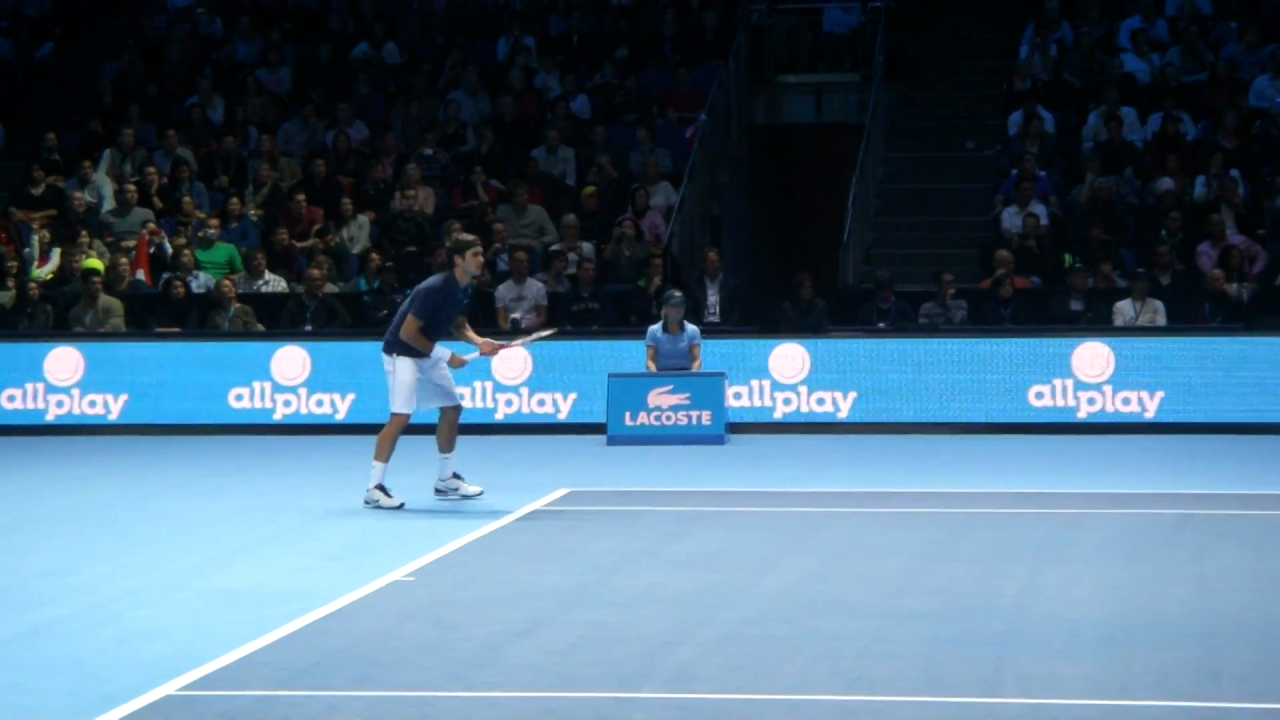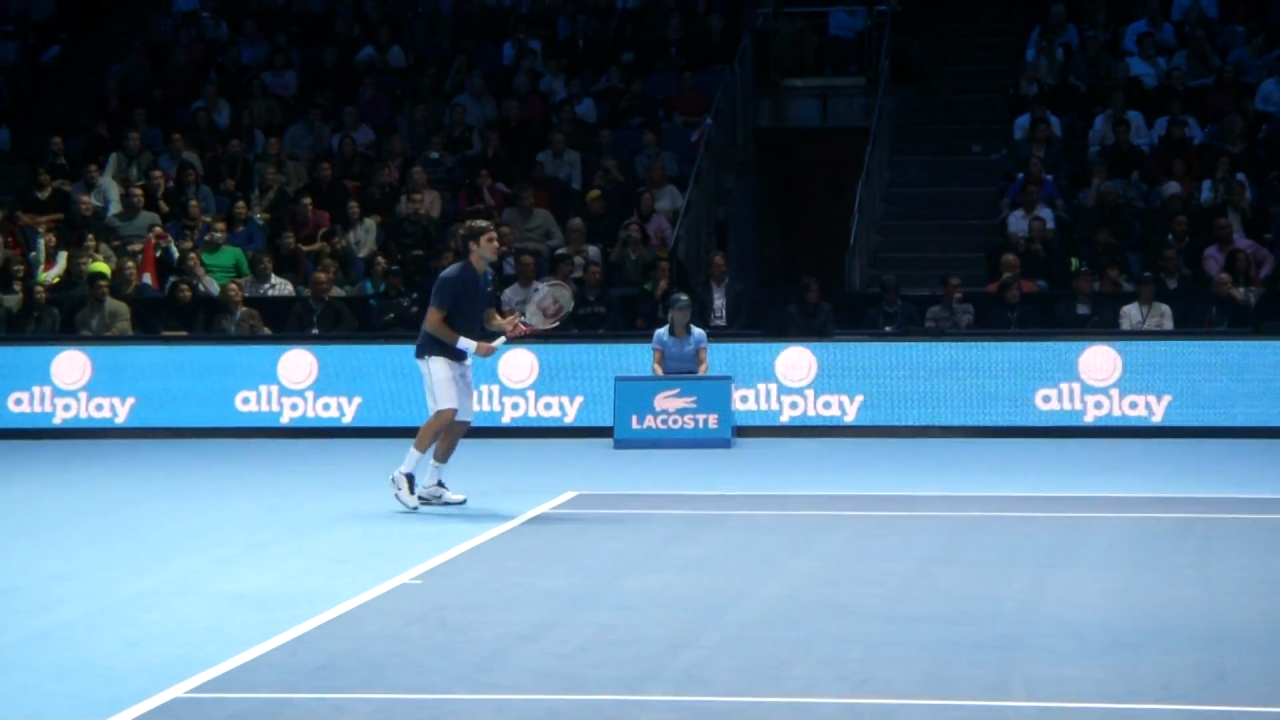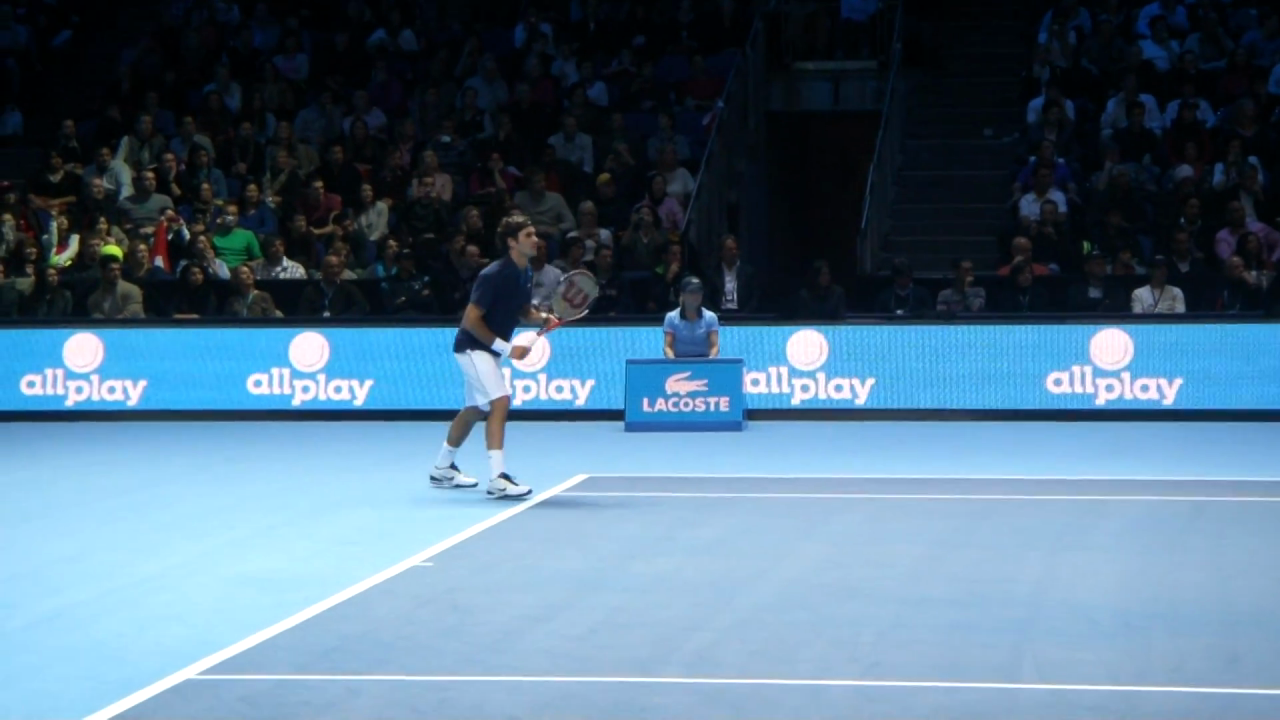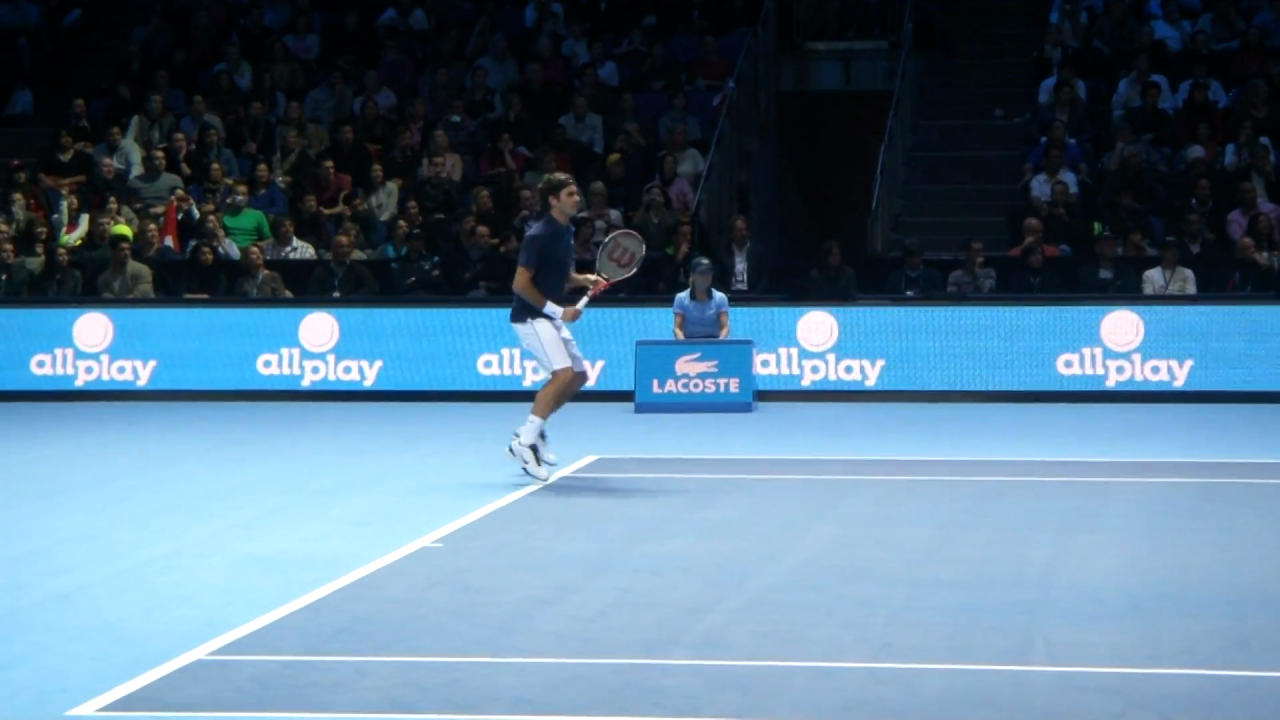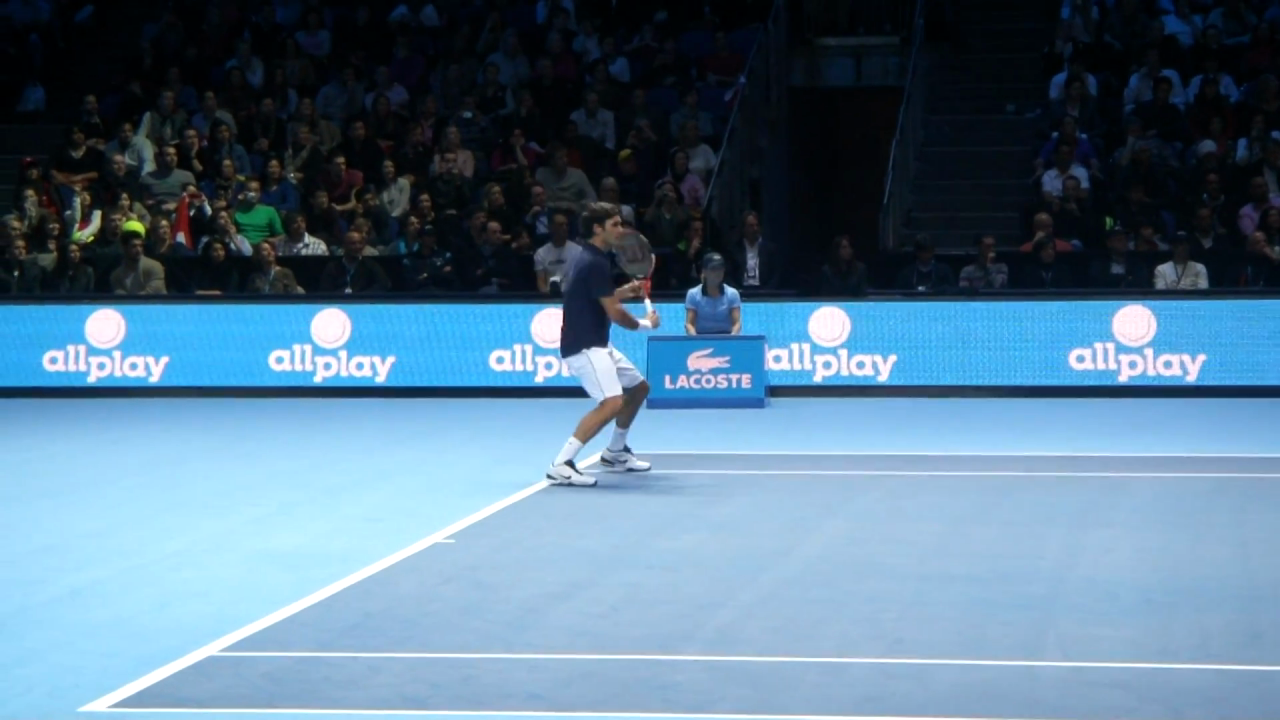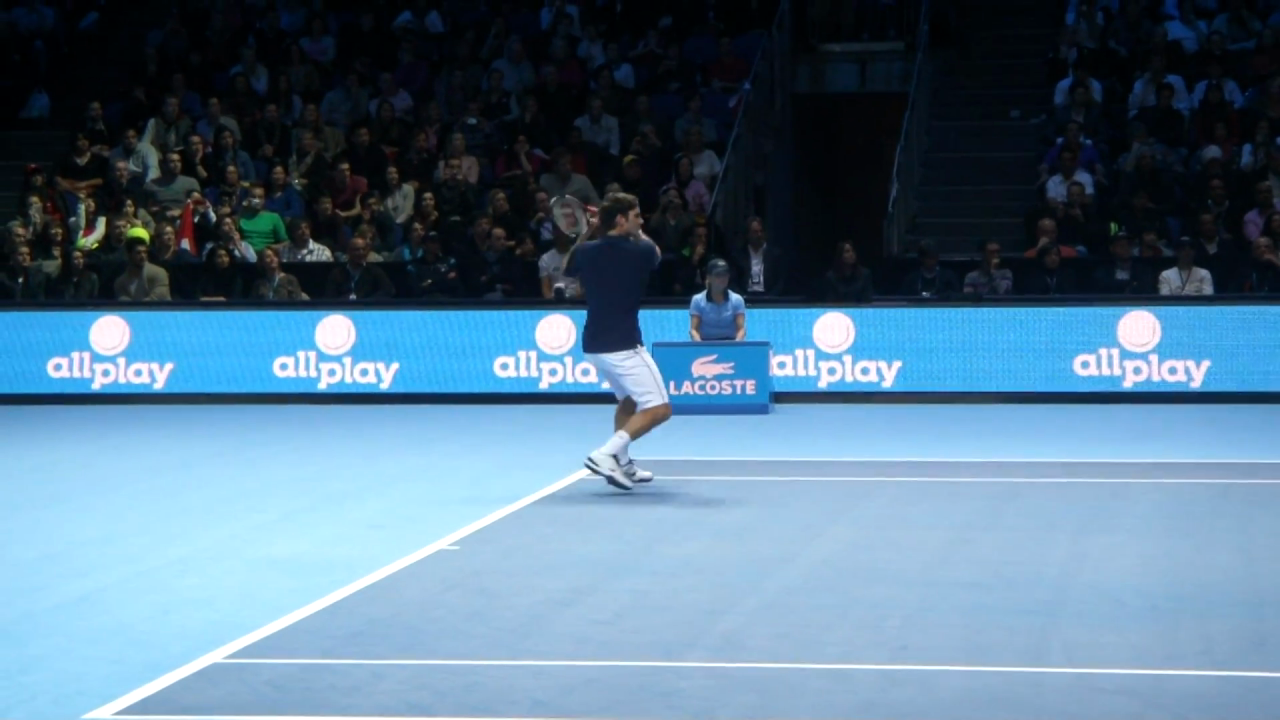
dt=0.3s
person 1, frame 1
left shoulder: (465, 289)
right shoulder: (434, 288)
left elbow: (459, 325)
right elbow: (407, 332)
left wrist: (479, 342)
right wrist: (446, 355)
left hip: (428, 354)
right hip: (402, 352)
left knee: (452, 408)
right knee: (400, 417)
left ankle: (447, 479)
right ankle: (374, 489)
person 1, frame 2
left shoulder: (486, 278)
right shoulder: (452, 277)
left elbow: (489, 318)
right elbow: (432, 323)
left wrist: (505, 325)
right wrist: (471, 345)
left hip: (459, 358)
right hip: (434, 354)
left knee: (460, 424)
right knee: (446, 415)
left ankle: (430, 486)
right ankle: (405, 474)
person 1, frame 3
left shoulder: (525, 273)
right shoulder: (493, 275)
left elbow: (524, 312)
right elbow: (470, 320)
left wrist: (543, 318)
right wrist: (505, 347)
left hip: (491, 350)
right hip: (473, 348)
left knee: (476, 410)
right knee: (500, 403)
left ankle: (442, 468)
right ankle: (497, 478)
person 1, frame 4
left shoulder: (566, 232)
right shoulder: (538, 235)
right elbow: (520, 285)
left wrist: (586, 279)
right wrist: (557, 310)
left hip: (549, 317)
right hip: (531, 317)
left knee: (579, 376)
right knee: (563, 375)
left ankle: (532, 434)
right ankle: (526, 442)
person 1, frame 5
left shoulder: (591, 259)
right shoulder: (595, 264)
right elbow: (614, 314)
left wrist: (624, 291)
right wrist: (645, 323)
left hip: (594, 345)
right hip: (584, 348)
left knee: (640, 387)
right knee: (612, 401)
left ankle: (616, 451)
right ankle: (561, 463)
person 1, frame 6
left shoulder: (586, 250)
right shoulder: (642, 250)
left elbow: (568, 272)
right elbow: (656, 255)
left wrist: (587, 232)
right wrist: (636, 233)
left hip: (593, 346)
right hip: (624, 346)
left knee: (629, 399)
right knee: (659, 409)
left ankle: (620, 464)
right ankle: (606, 454)
